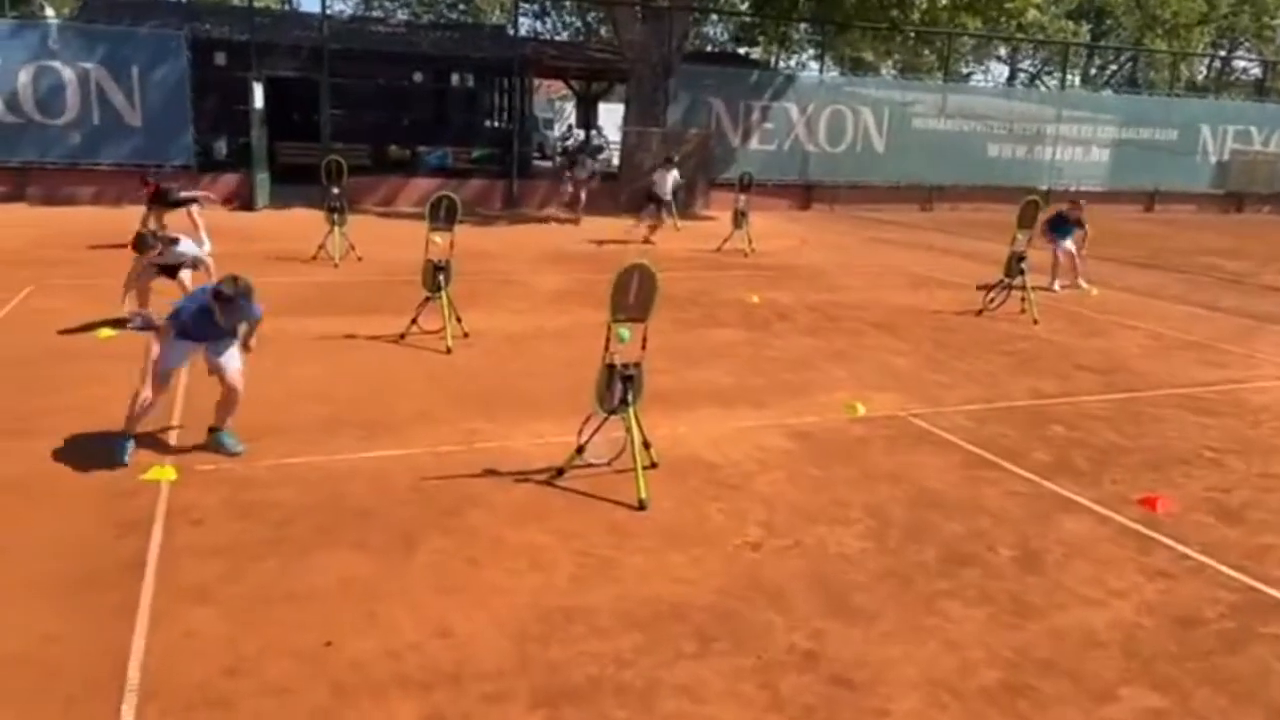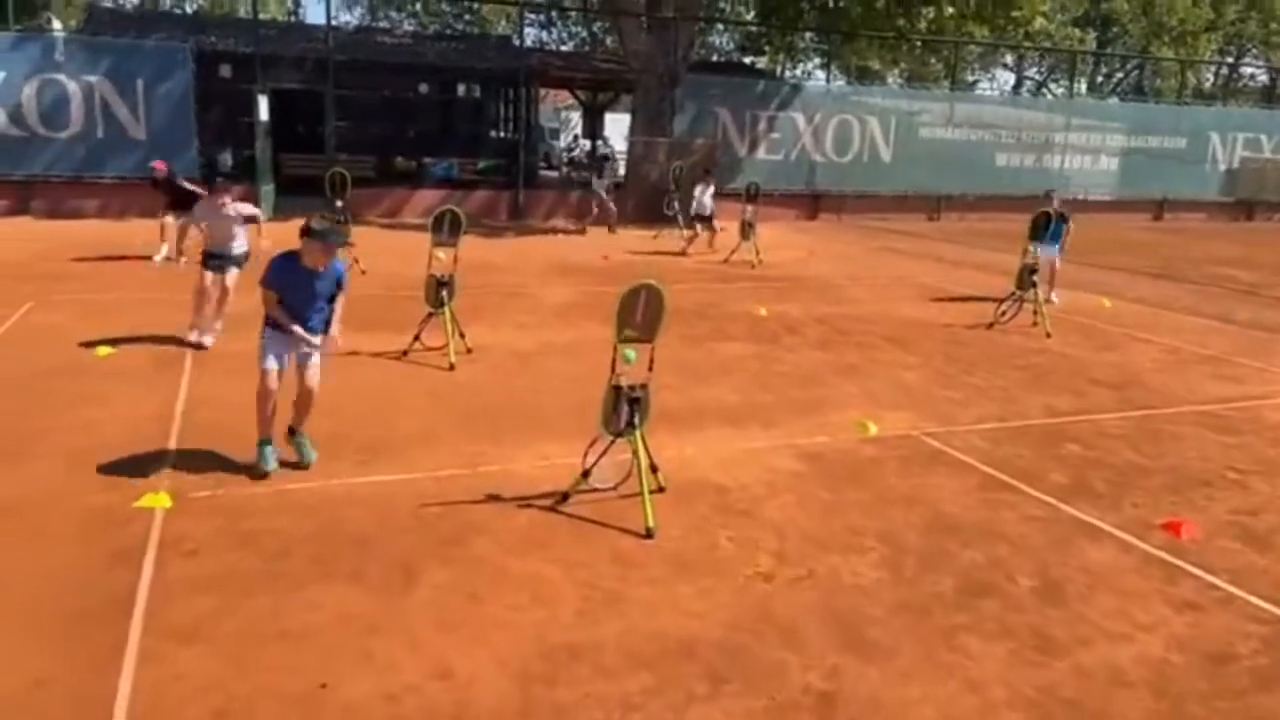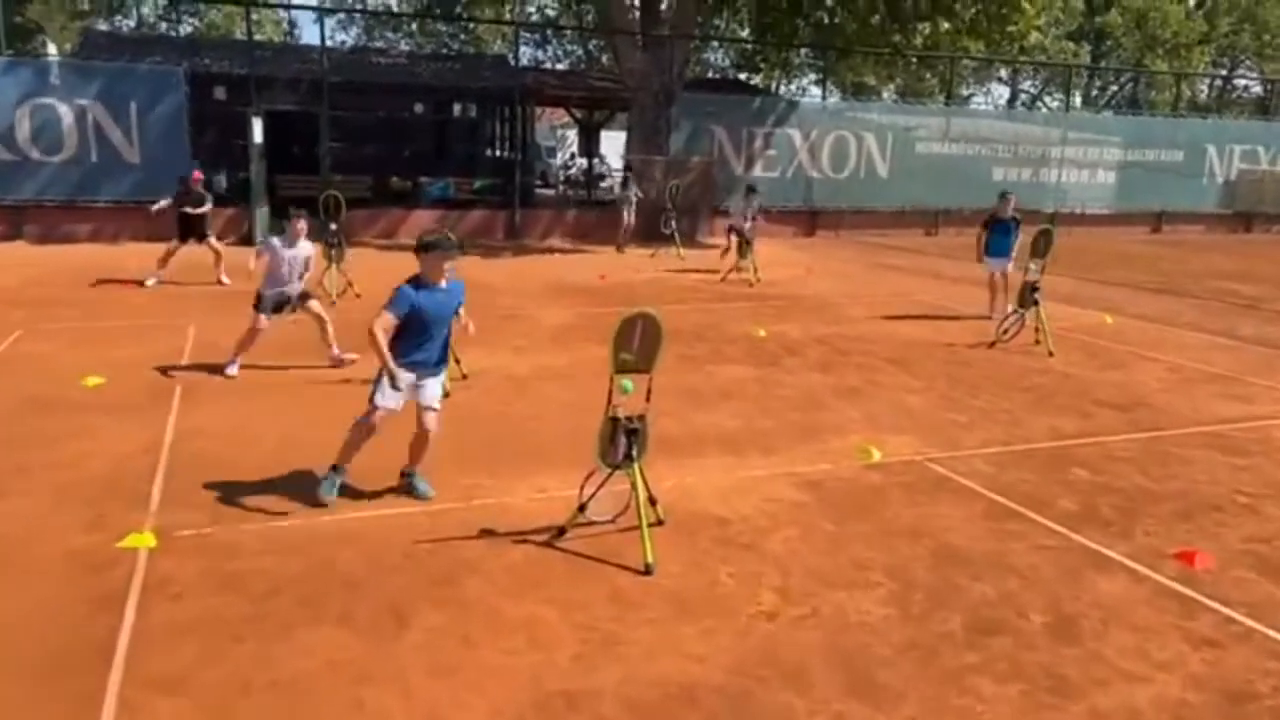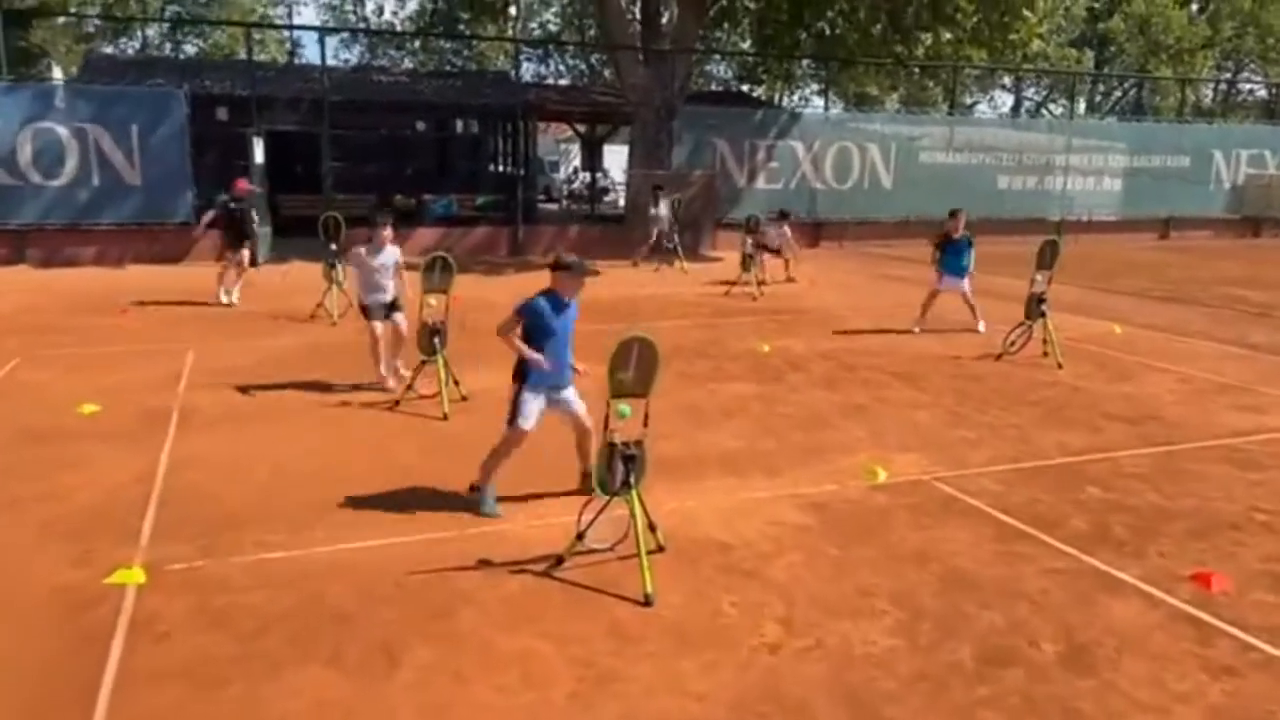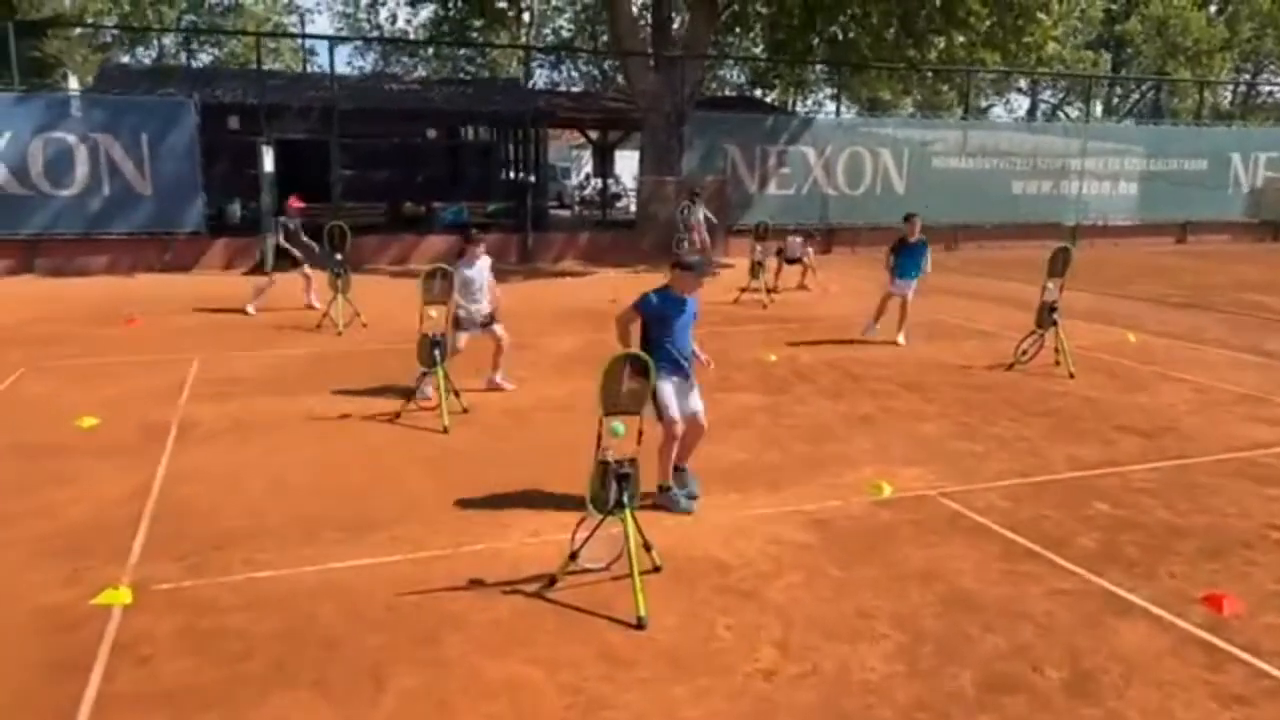
dt=0.3s
person 1, frame 1
left shoulder: (250, 310)
right shoulder: (192, 308)
right elbow: (157, 340)
left wrist: (249, 338)
right wrist: (146, 385)
left hip: (223, 339)
right hip: (185, 335)
left knee: (235, 386)
right knee: (156, 384)
left ankle: (218, 432)
right ankle: (128, 437)
person 1, frame 2
left shoulder: (337, 271)
right shoulder: (281, 266)
right elbow: (269, 303)
left wrist: (334, 325)
right wrist: (297, 331)
left hip: (315, 333)
right hip: (280, 330)
left knee: (310, 386)
right knee: (269, 385)
left ankle: (297, 432)
right ankle: (266, 444)
person 1, frame 3
left shoulder: (456, 287)
right shoulder: (408, 293)
right elbow: (376, 330)
left wrist: (465, 321)
right wrist: (390, 368)
left hip: (434, 369)
right hip: (401, 367)
left knee: (427, 427)
right knee: (372, 420)
left ankle: (410, 474)
right ankle: (337, 472)
person 1, frame 4
left shoulder: (570, 305)
right shoulder: (537, 305)
right elbow: (503, 330)
left wrist: (572, 363)
right wrist: (528, 354)
left hip: (561, 382)
right hip: (533, 384)
left knee: (586, 427)
right knee: (514, 439)
left ankle: (588, 477)
right ankle: (479, 489)
person 1, frame 5
left shoulder: (691, 301)
right shoulder: (654, 300)
right elbow: (623, 320)
left wrist: (698, 353)
left hip: (684, 374)
right hip: (660, 374)
left knee: (699, 424)
right knee: (674, 429)
left ankle: (680, 468)
right ankle: (666, 489)
